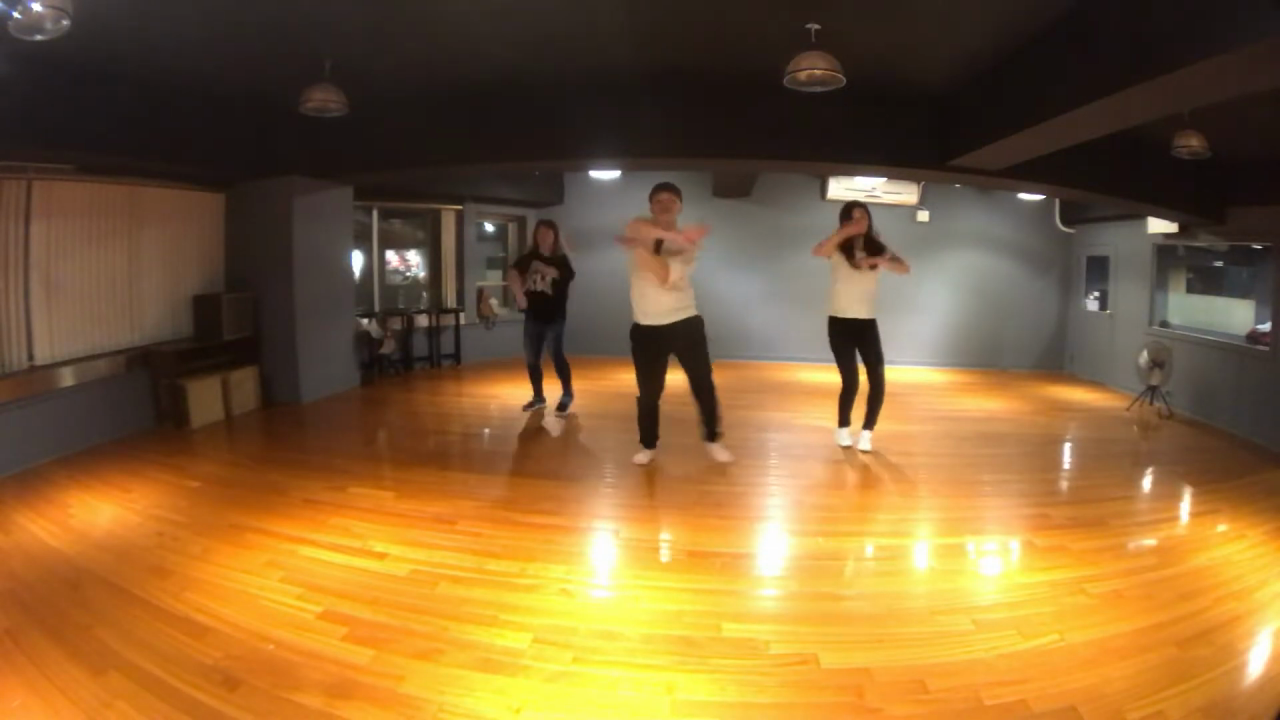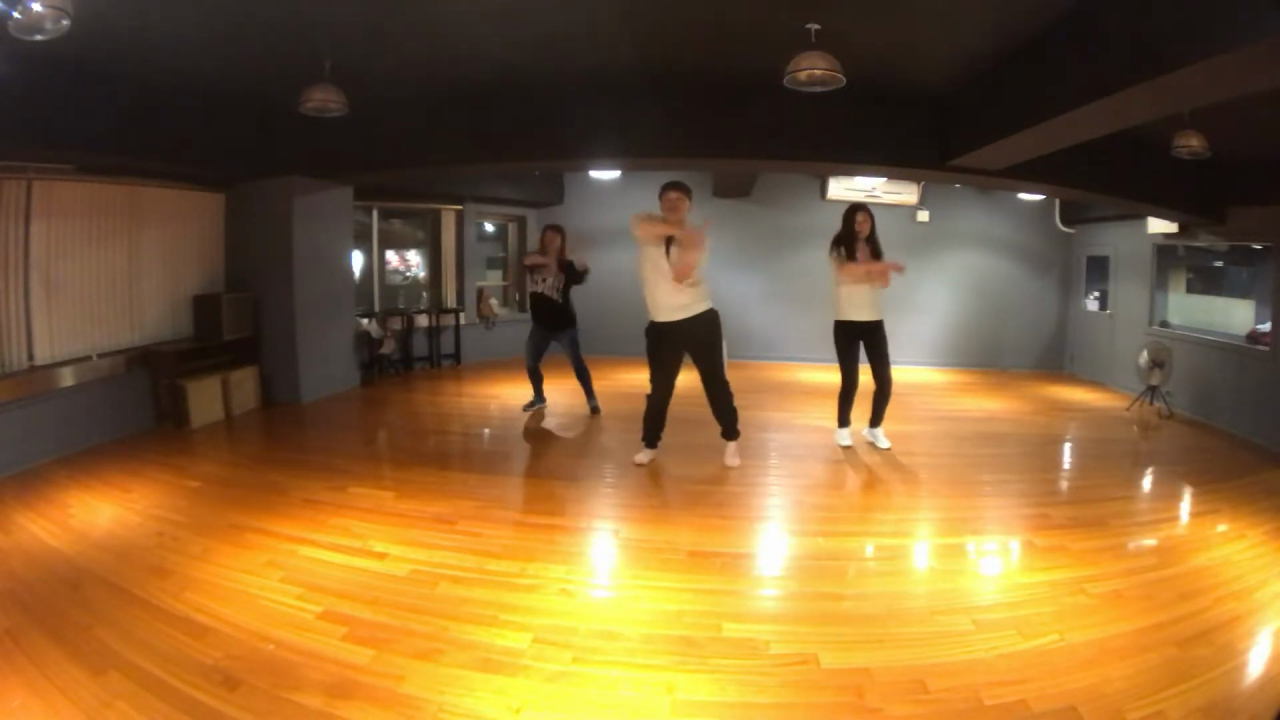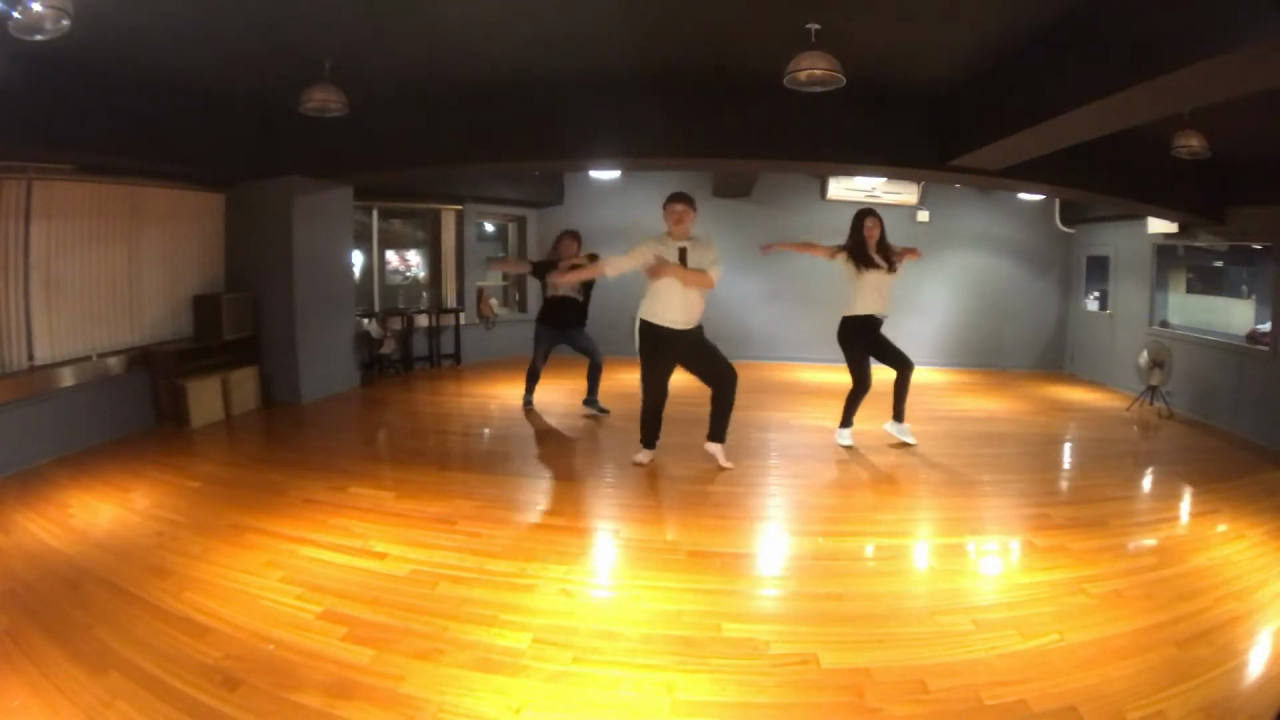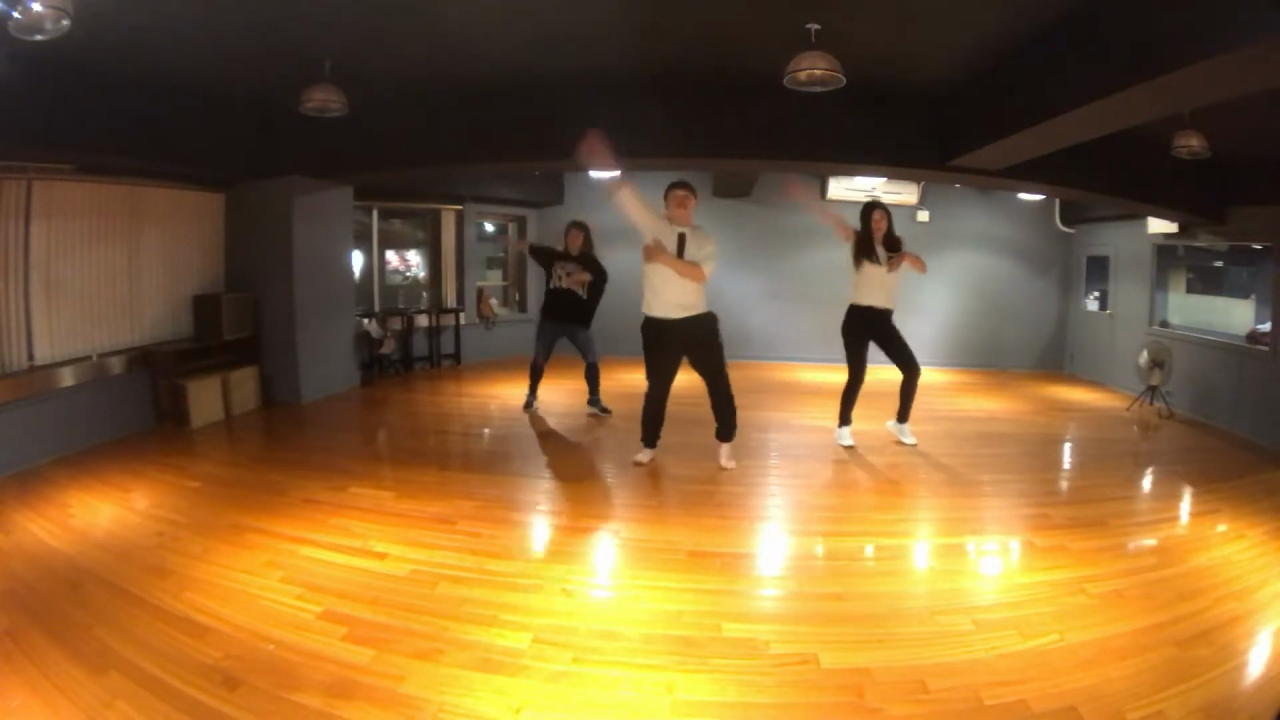
dt=0.3s
person 1, frame 1
left shoulder: (686, 246)
right shoulder: (644, 226)
left elbow: (665, 277)
right elbow: (635, 229)
left wrist: (640, 247)
right wrist: (676, 235)
left hip: (684, 324)
right hip: (646, 328)
left knee: (702, 383)
right knee: (648, 391)
left ankle: (713, 439)
right ankle: (648, 445)
person 1, frame 2
left shoulder: (696, 241)
right shoulder: (653, 225)
left elbow: (681, 276)
right elbow: (639, 225)
left wrist: (690, 247)
right wrist: (677, 230)
left hip: (700, 320)
right hip: (662, 325)
left knee: (715, 382)
right knee: (660, 389)
left ankle: (731, 441)
right ankle: (650, 444)
person 1, frame 3
left shoulder: (706, 249)
right shoulder: (652, 248)
left elbow: (708, 280)
right elbow: (610, 266)
left wrist: (671, 270)
right wrist: (570, 276)
left hip: (690, 333)
right hip: (655, 331)
left knee: (726, 379)
right knee: (654, 392)
left ankle: (715, 441)
right ankle: (648, 445)
person 1, frame 4
left shoulder: (705, 240)
right shoulder: (653, 226)
left elbow: (700, 275)
right elbow: (625, 196)
left wrist: (665, 258)
right wrist: (607, 165)
left hip: (697, 322)
right hip: (659, 325)
left knee: (719, 382)
right knee: (657, 388)
left ankle: (725, 442)
right ankle: (649, 445)
person 2, frame 1
left shoulder: (877, 249)
right shoulder: (838, 248)
left elbow: (904, 269)
right elbow: (818, 251)
left wrist: (883, 260)
right wrist: (844, 232)
left hip: (867, 323)
right hip: (840, 323)
left knee: (877, 382)
right knee: (851, 381)
left ankle: (866, 430)
right ankle: (843, 428)
person 2, frame 2
left shoulder: (875, 253)
right shoulder: (840, 249)
left elbow: (884, 281)
right elbow: (844, 270)
right wrist: (882, 266)
left hip: (873, 324)
right hip: (846, 325)
left knee: (884, 382)
right knee: (850, 382)
left ankle: (874, 428)
right ankle: (843, 428)
person 2, frame 3
left shoulder: (889, 253)
right shoulder: (849, 253)
left elbow: (916, 254)
right elbow: (811, 248)
left wrist: (906, 254)
right wrist: (777, 245)
left hip: (871, 327)
right hip: (854, 325)
left knee: (905, 366)
right knee: (862, 383)
left ankle: (897, 423)
right ankle: (844, 428)
person 2, frame 4
left shoulder: (896, 246)
right shoulder: (858, 241)
left elbow: (922, 269)
right elbow: (835, 221)
left wrist: (907, 257)
left hip: (883, 319)
right hip: (858, 316)
left knee: (912, 369)
right knee: (856, 376)
left ankle: (901, 423)
right ankle: (843, 427)
person 3, frame 1
left shoulder: (560, 259)
right shoulder: (527, 258)
left elbow: (568, 275)
right elbow: (512, 273)
left wrist: (546, 268)
right wrist: (519, 293)
left hip: (553, 317)
right hip: (533, 317)
left knee: (555, 354)
right knee: (532, 359)
left ankle: (567, 395)
right ankle: (538, 397)
person 3, frame 2
left shoulder: (567, 265)
right shoulder: (536, 260)
left elbow: (580, 275)
right elbow: (527, 260)
right wrist: (547, 261)
left hip: (564, 324)
right hip: (540, 324)
left knee: (576, 361)
right knee: (531, 363)
left ankle: (591, 399)
right ankle: (539, 397)
person 3, frame 3
left shoulder: (584, 267)
right shoulder: (548, 266)
left elbow: (596, 260)
right elbow: (525, 267)
left wrist: (573, 261)
right wrist: (501, 266)
left hip: (574, 328)
right hip: (548, 326)
left knee: (597, 358)
right knee: (537, 364)
left ankle: (591, 400)
right ankle: (528, 396)
person 3, frame 4
left shoulder: (590, 262)
right shoulder: (554, 256)
left elbow: (602, 277)
right elbow: (531, 248)
left wrist: (583, 276)
right wrist: (515, 242)
left hip: (577, 321)
right hip: (551, 319)
left knee: (591, 359)
right knee: (539, 359)
left ankle: (594, 400)
right ankle: (531, 396)
